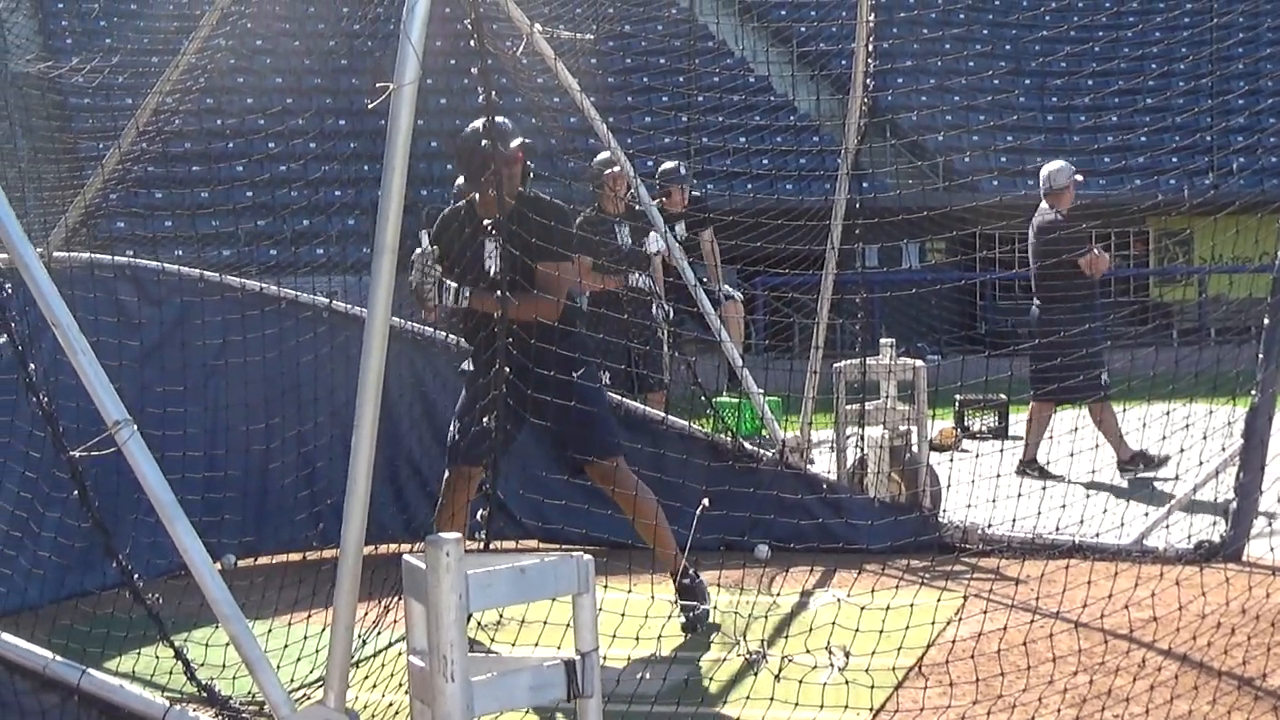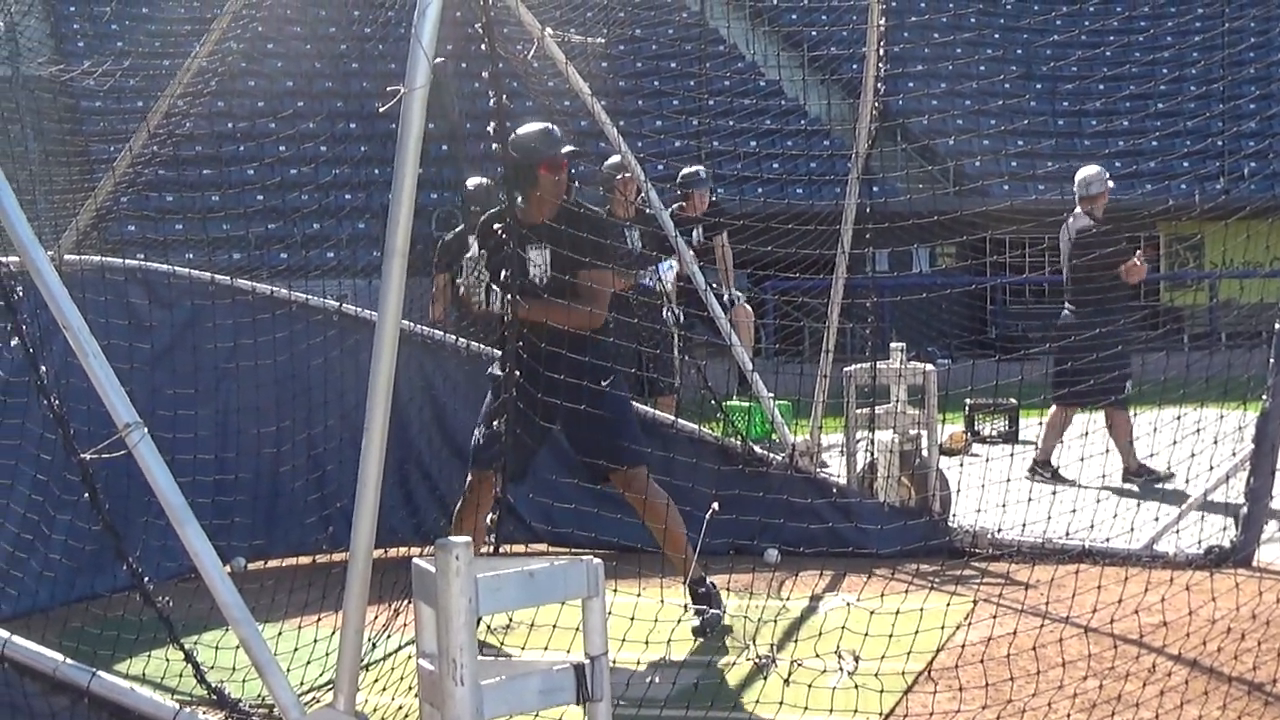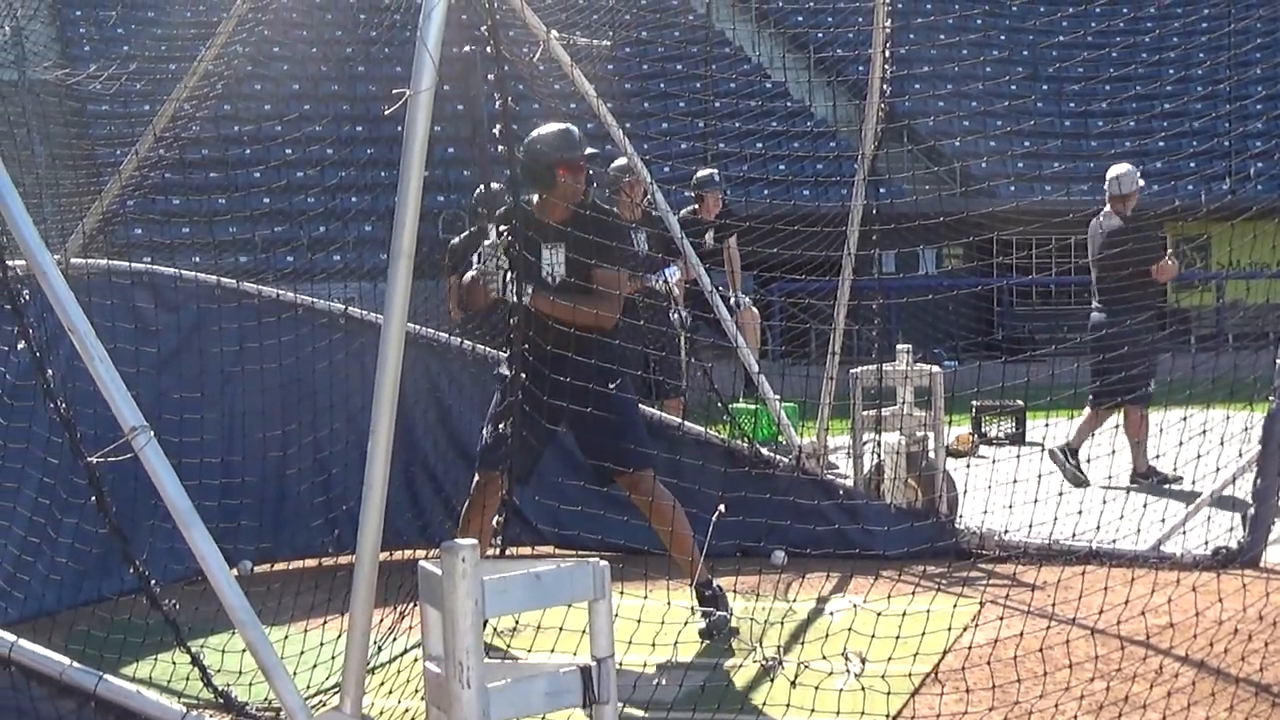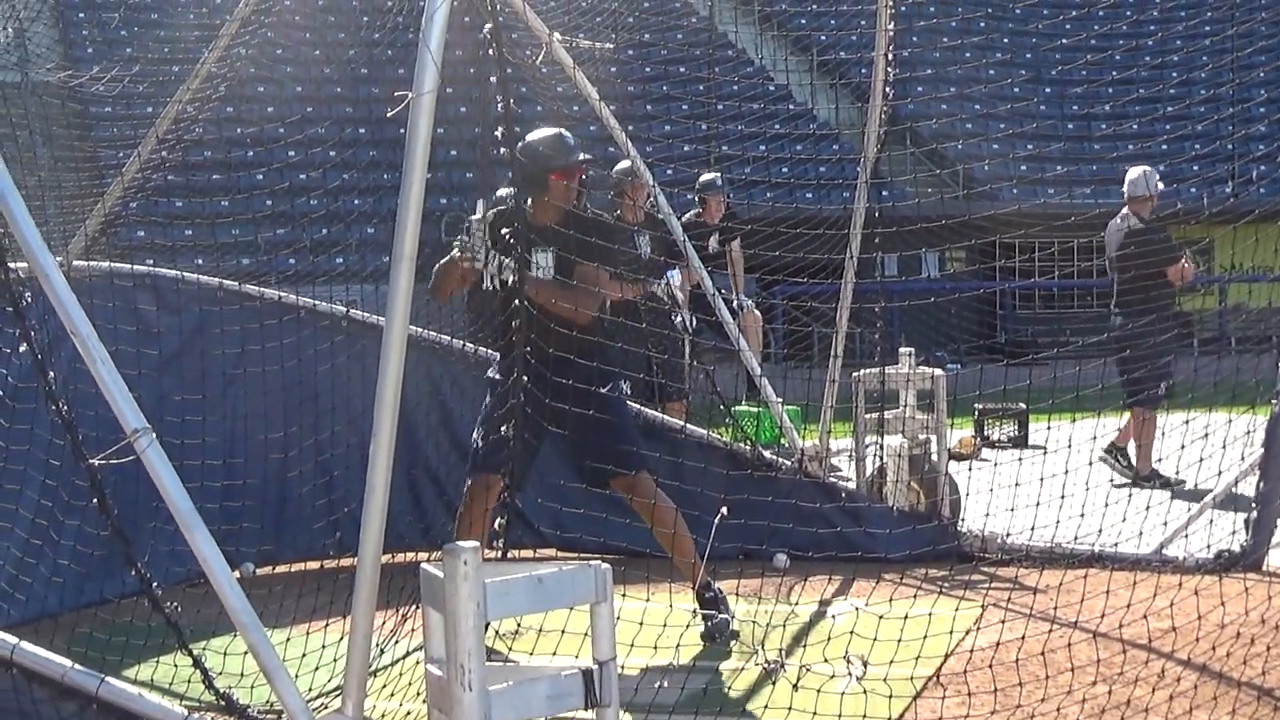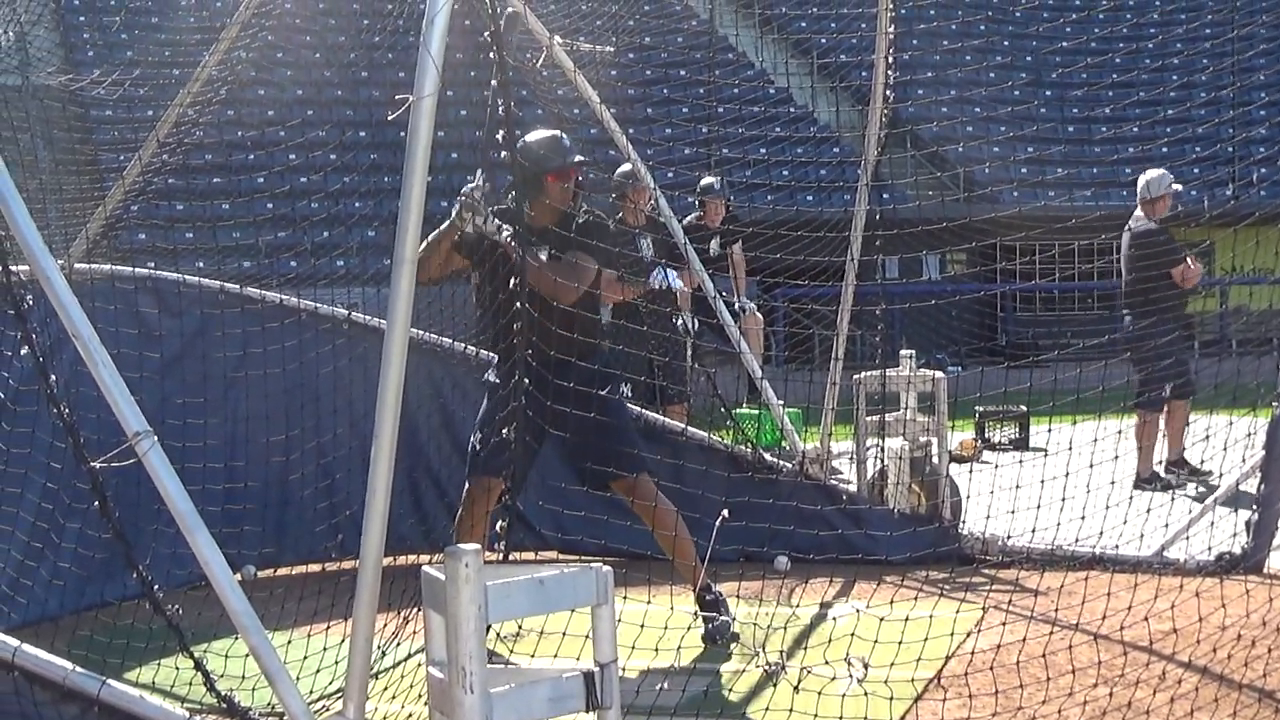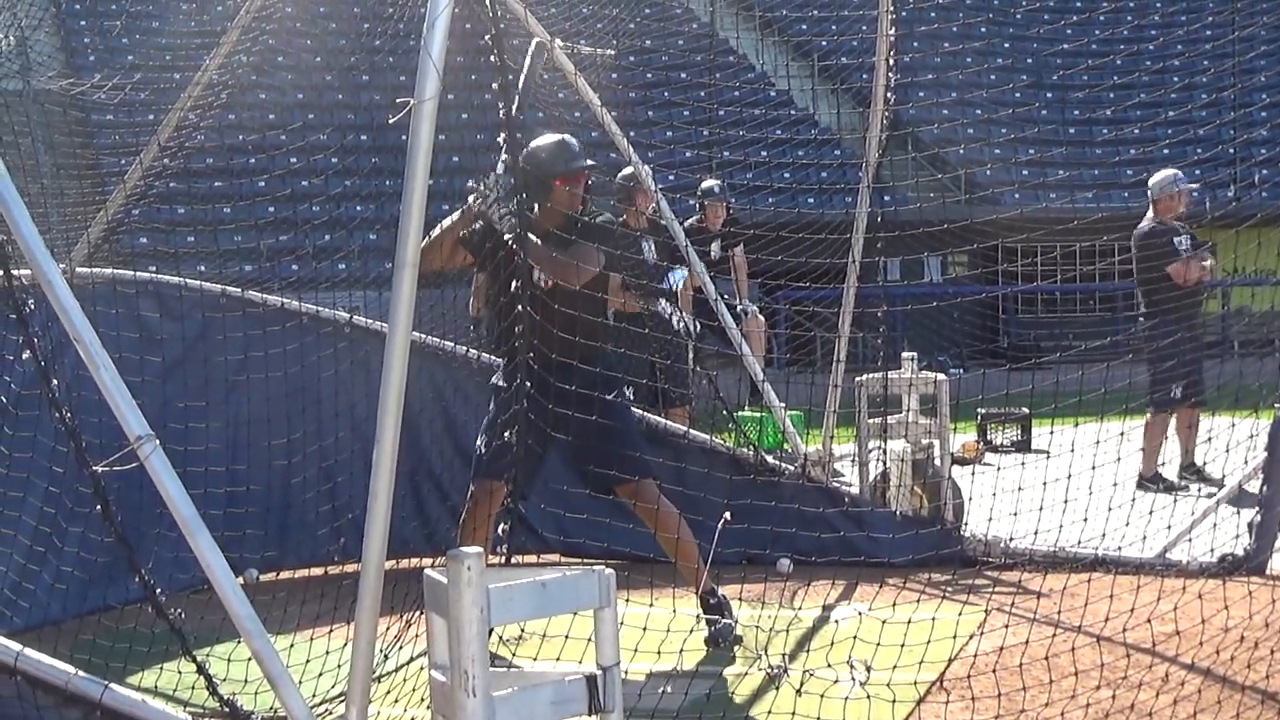
dt=0.2s
person 1, frame 1
left shoulder: (548, 216)
right shoulder: (453, 225)
left elbow: (549, 305)
right elbow: (440, 303)
left wrist: (467, 298)
left hip: (557, 360)
right hip: (493, 366)
left knee: (612, 471)
right knee: (460, 476)
left ankle: (685, 576)
person 1, frame 2
left shoulder: (587, 226)
right shoulder: (494, 227)
left elbow: (593, 313)
left wrist: (514, 304)
left hip: (584, 370)
right hip: (520, 371)
left knee: (634, 480)
right knee: (481, 481)
left ankle: (701, 587)
person 1, frame 3
left shoulder: (602, 226)
right shoulder: (508, 224)
left elbow: (606, 311)
left wrist: (528, 294)
left hip: (592, 371)
right hip: (528, 370)
left knee: (641, 482)
right knee: (488, 483)
left ankle: (707, 589)
person 1, frame 4
left shoulder: (594, 229)
right shoulder: (501, 227)
left elbow: (586, 308)
left wrist: (511, 272)
left hip: (583, 375)
right hip: (519, 374)
left knee: (637, 484)
right knee: (482, 485)
left ankle: (707, 591)
person 1, frame 5
left shoulder: (588, 227)
right shoulder: (498, 221)
left elbow: (566, 290)
right elbow: (424, 270)
left wrist: (503, 239)
right wrist: (458, 221)
left hip: (581, 376)
right hip: (517, 377)
left knee: (636, 485)
right knee: (480, 488)
left ankle: (707, 594)
person 1, frame 6
left shoulder: (595, 232)
right shoulder: (498, 230)
left elbow: (569, 275)
right elbow: (428, 261)
left wrist: (508, 226)
right wrist: (468, 213)
left hip: (587, 380)
right hip: (523, 381)
left knee: (641, 490)
right knee: (484, 491)
left ankle: (711, 598)
person 2, frame 1
left shoulder: (1045, 220)
right shoulder: (1057, 224)
left elbow: (1094, 259)
right elbow: (1096, 267)
left wrist: (1094, 258)
right wrist: (1097, 259)
left hip: (1054, 317)
right hip: (1067, 319)
left knee: (1047, 393)
right knee: (1095, 390)
left ankle: (1029, 460)
right ankle: (1126, 457)
person 2, frame 2
left shoulder: (1072, 225)
right shoulder: (1099, 231)
right elbow: (1133, 274)
left wrist: (1133, 263)
right wrist: (1135, 264)
left hip: (1077, 320)
right hip: (1101, 323)
left knee: (1068, 396)
right knee: (1115, 397)
left ankle: (1042, 461)
right ankle: (1132, 467)
person 2, frame 3
left shoulder: (1097, 225)
right shoulder: (1136, 230)
right elbow: (1165, 273)
left wrist: (1163, 263)
right wrist: (1168, 263)
left hip: (1105, 319)
right hip: (1132, 322)
left knee: (1108, 397)
right knee: (1136, 398)
left ankle: (1071, 447)
right ankle: (1142, 469)
person 2, frame 4
left shoulder: (1116, 227)
right shoulder: (1150, 233)
right elbow: (1180, 275)
left wrist: (1180, 266)
right wrist: (1185, 267)
left hip: (1129, 320)
right hip: (1147, 323)
left knee: (1147, 396)
right knee: (1146, 398)
left ankle: (1118, 447)
right ankle: (1144, 471)
person 2, frame 5
left shoulder: (1136, 228)
right shoulder: (1153, 234)
left elbow: (1183, 269)
right elbow: (1187, 277)
left wrist: (1188, 267)
right wrist: (1192, 268)
left hip: (1163, 325)
right hip: (1153, 326)
left knee: (1180, 394)
right knee: (1152, 401)
left ankle: (1176, 461)
right ankle: (1146, 474)
person 2, frame 6
left shoulder: (1180, 230)
right shoulder: (1151, 233)
left elbow: (1207, 265)
right elbow: (1185, 275)
left wrist: (1193, 267)
right wrist: (1199, 267)
left hip: (1185, 324)
right hip: (1163, 326)
left knee: (1190, 399)
right knee: (1163, 402)
left ankle: (1188, 466)
right ankle: (1149, 474)
person 3, frame 1
left shoulder: (641, 217)
right shoulder: (588, 223)
left elbow: (655, 261)
left wrist: (659, 299)
right wrist: (627, 279)
left hip: (643, 312)
right hip: (606, 316)
left knee: (656, 389)
person 3, frame 2
left shoulder: (651, 220)
left elbow: (667, 265)
left wrist: (671, 303)
right wrist: (636, 279)
left hip: (655, 316)
right hip: (619, 319)
left knee: (667, 393)
person 3, frame 3
left shoulder: (658, 223)
left elbow: (676, 266)
left wrist: (678, 305)
right wrist: (645, 281)
left hip: (662, 319)
right hip: (626, 322)
left knee: (674, 396)
person 3, frame 4
left shoulder: (661, 226)
left elbow: (680, 268)
left wrist: (681, 309)
left hip: (665, 322)
right hip: (628, 325)
left knee: (676, 399)
person 3, frame 5
left shoulder: (663, 228)
right shoulder: (611, 235)
left elbow: (682, 270)
left wrist: (683, 311)
left hip: (667, 326)
right hip: (630, 330)
left knee: (678, 402)
person 3, frame 6
left shoulder: (664, 232)
right shoulder: (614, 238)
left elbow: (683, 273)
left wrist: (685, 314)
right wrist: (652, 303)
left hip: (670, 330)
right hip: (633, 332)
left knee: (679, 405)
person 4, frame 1
left shoulder: (696, 204)
left elbow: (709, 245)
left wrist: (718, 284)
right hip: (664, 284)
left knee: (733, 306)
left ankle: (736, 376)
person 4, frame 2
left shoulder: (713, 211)
right shoulder: (672, 219)
left elbow: (722, 250)
left wrist: (729, 289)
right hip: (678, 288)
left knee: (743, 311)
left ankle: (746, 380)
person 4, frame 3
left shoulder: (725, 218)
right shoulder: (684, 222)
left elbow: (731, 254)
left wrist: (736, 293)
right hip: (688, 290)
left knee: (750, 315)
left ankle: (753, 381)
person 4, frame 4
left shoulder: (729, 221)
right shoulder: (688, 226)
left elbow: (735, 258)
left wrist: (739, 295)
left hip: (718, 290)
left knee: (752, 317)
person 4, frame 5
left shoulder: (730, 225)
right shoulder: (689, 229)
left elbow: (737, 261)
left wrist: (741, 298)
left hip: (720, 292)
right hip: (694, 295)
left knee: (753, 319)
person 4, frame 6
left shoulder: (731, 228)
right shoulder: (690, 232)
left elbow: (739, 264)
left wrist: (743, 301)
right hip: (696, 299)
left knee: (755, 322)
left ankle: (758, 387)
